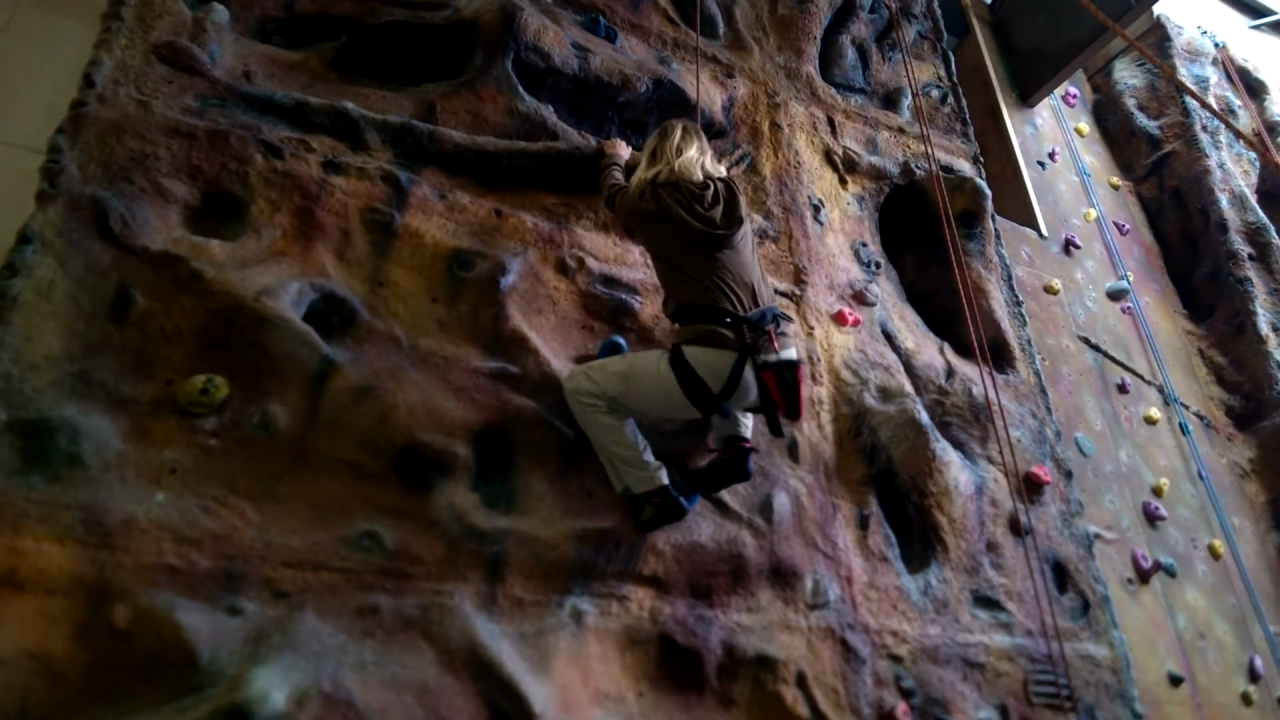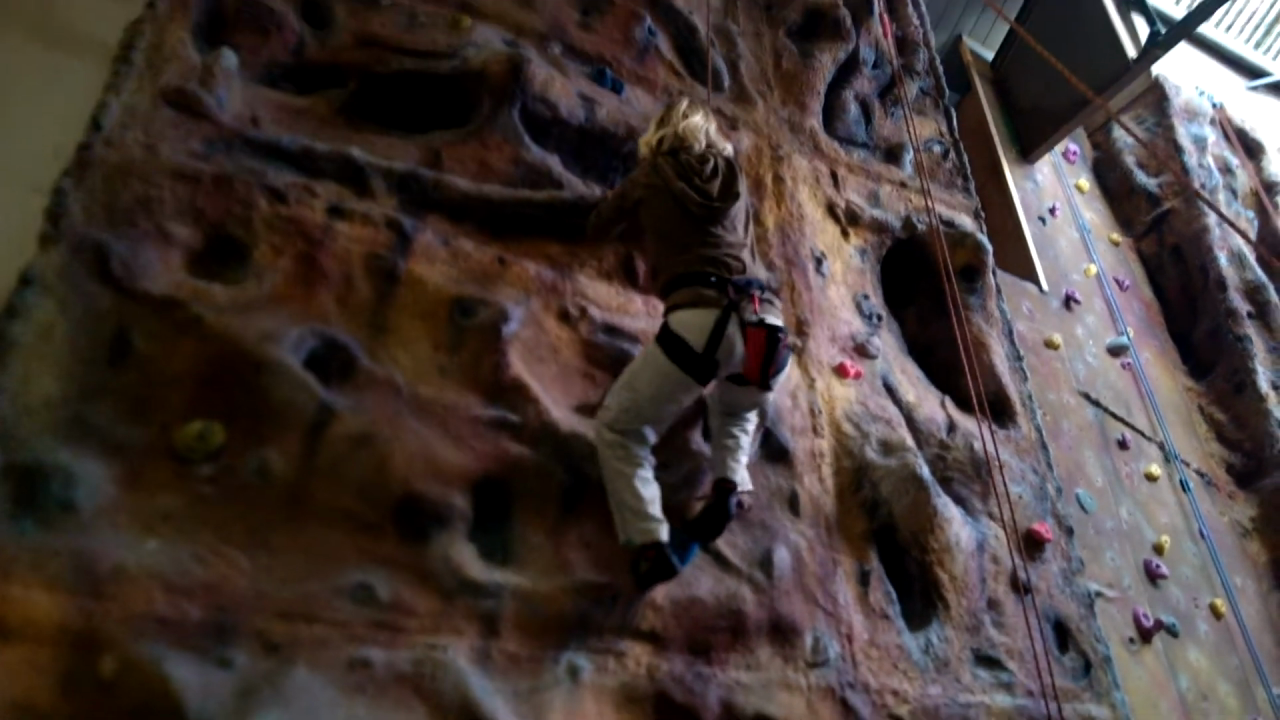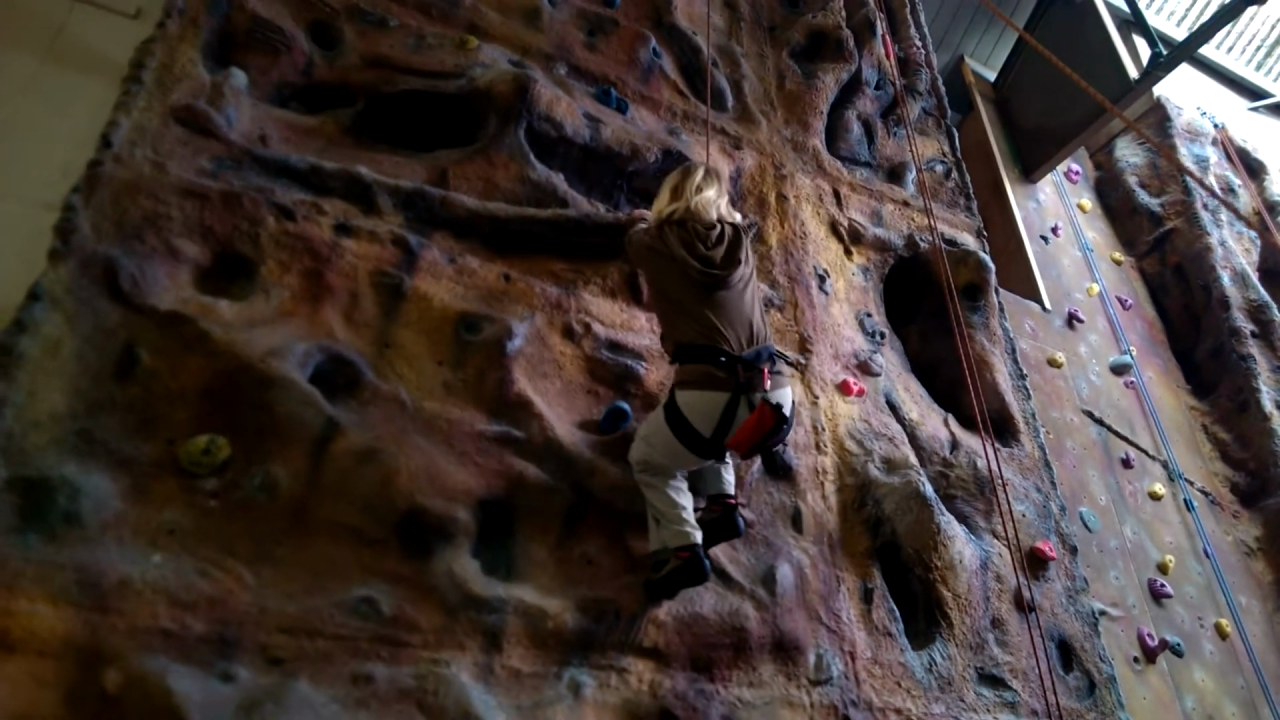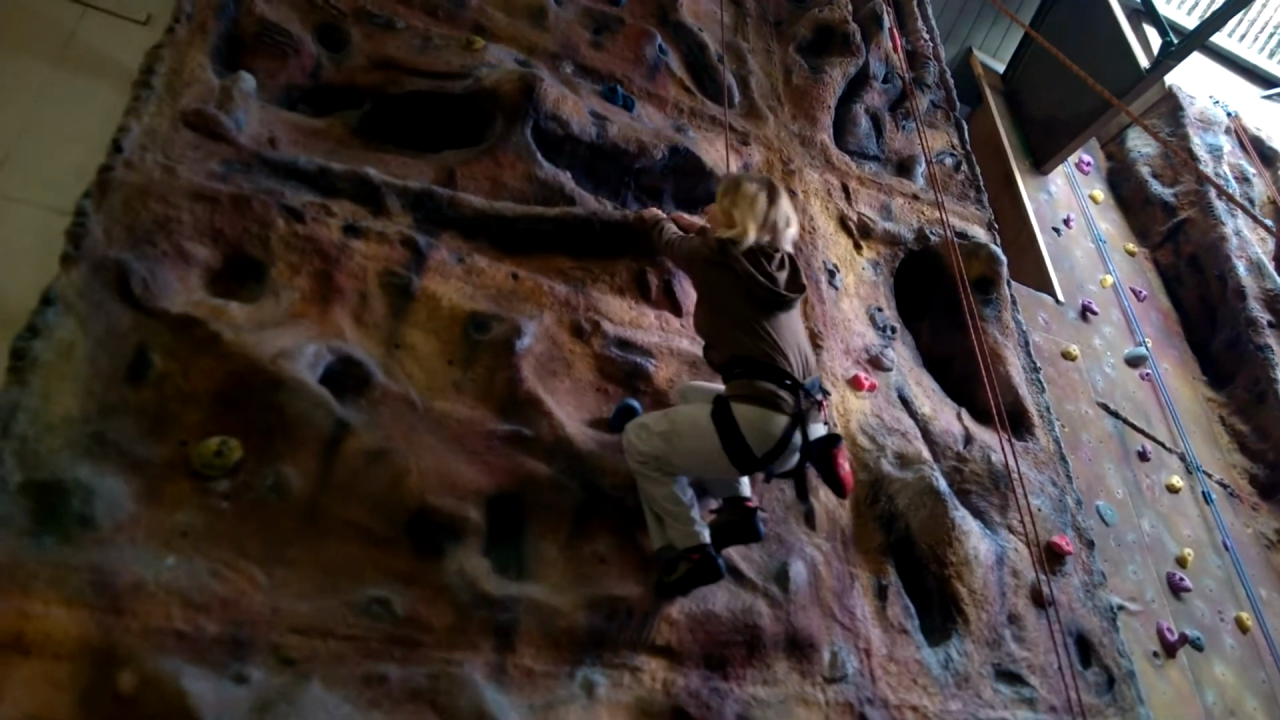
dt=0.7s
person 1, frame 1
left shoulder: (649, 204)
right shoulder: (731, 197)
left elbow: (612, 195)
left wrist: (615, 160)
left hip: (716, 366)
left knee: (585, 387)
left ankle: (656, 492)
right ankle: (736, 446)
person 1, frame 2
left shoulder: (649, 177)
right shoulder: (732, 178)
left elbow: (598, 228)
left wrist: (630, 215)
left hip: (700, 324)
right hip: (764, 326)
left knee: (617, 429)
right knee: (736, 404)
left ankle: (652, 545)
right ankle: (727, 489)
person 1, frame 3
left shoulder: (658, 242)
right shoulder: (737, 240)
left hip: (711, 398)
right hip: (774, 401)
left knee: (648, 461)
left ankle: (683, 549)
right ankle: (722, 503)
person 1, frame 4
left shoulder: (713, 257)
right shoulder: (781, 262)
left elbow: (671, 243)
left wrist: (658, 220)
right wrist: (699, 226)
left hip: (761, 423)
right hip: (806, 428)
left knee: (640, 441)
right knee: (689, 398)
left ankle: (693, 552)
right ankle: (739, 508)
